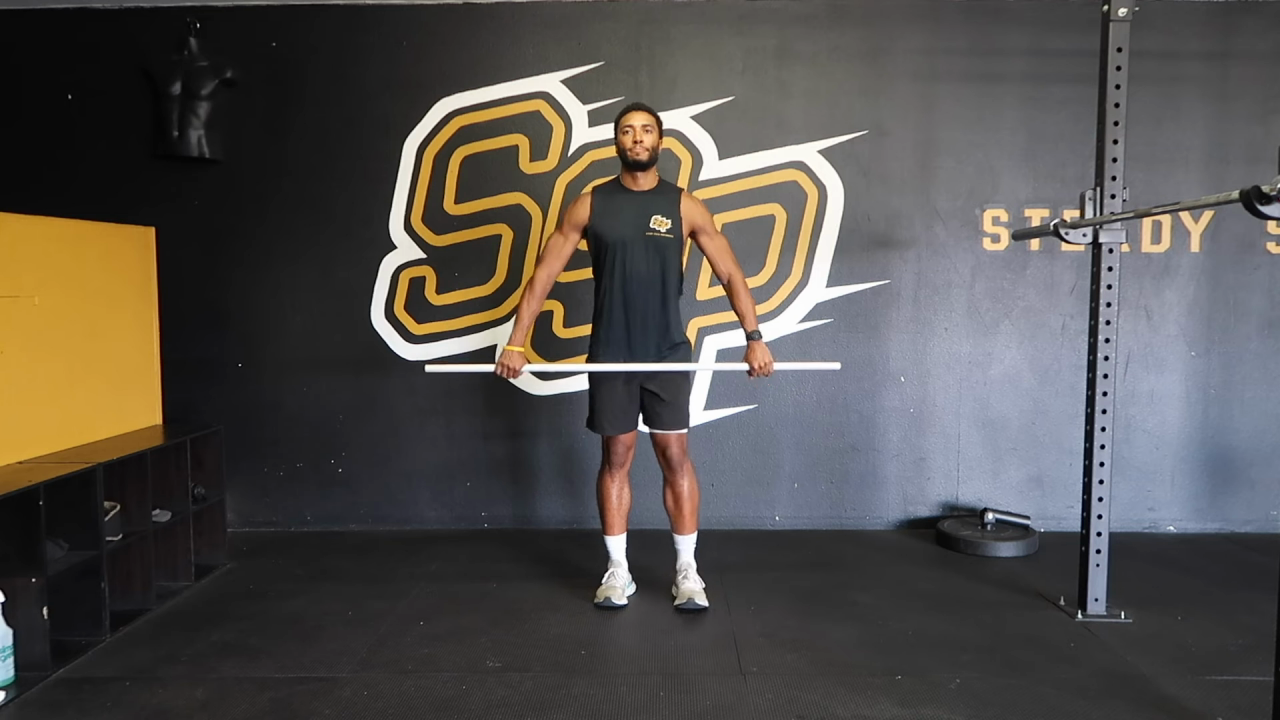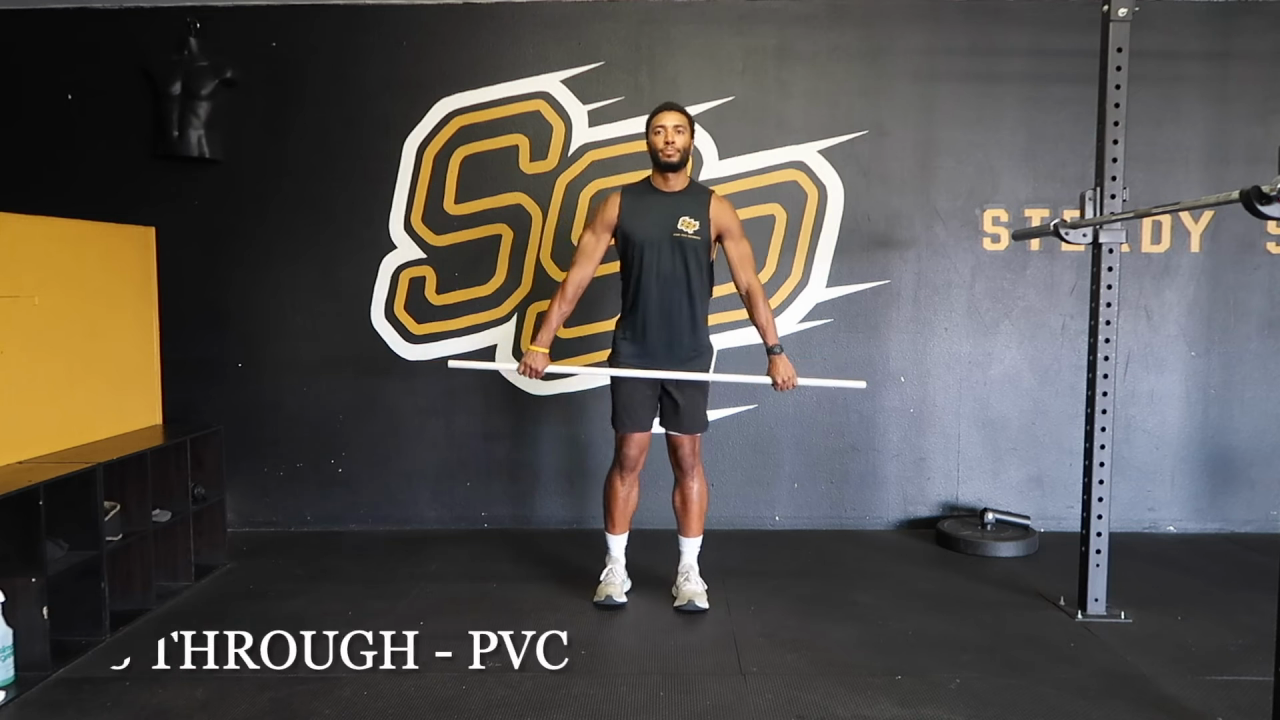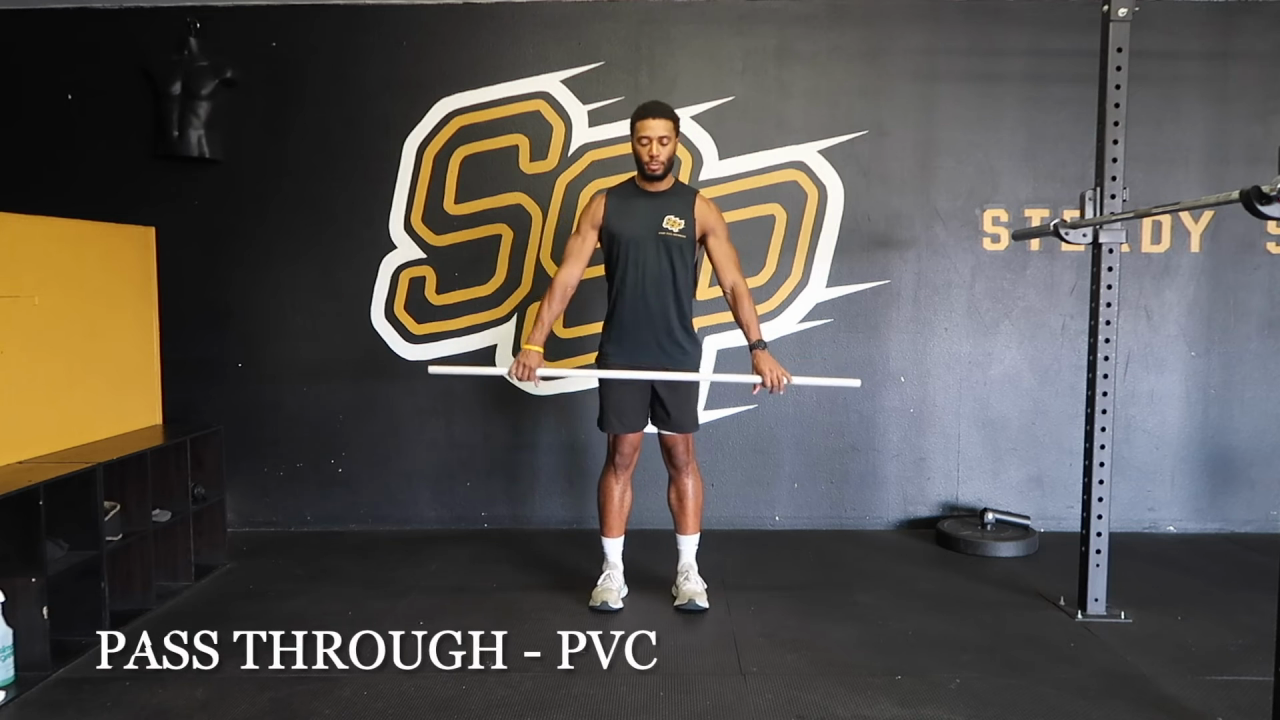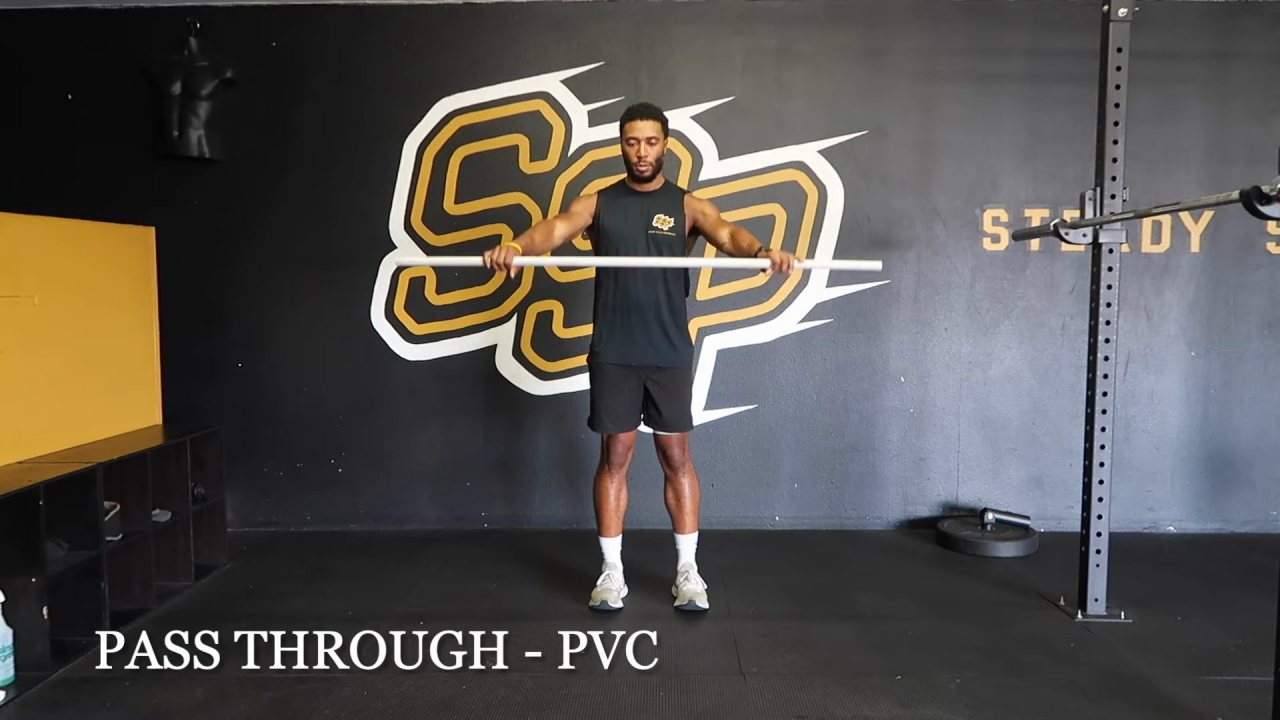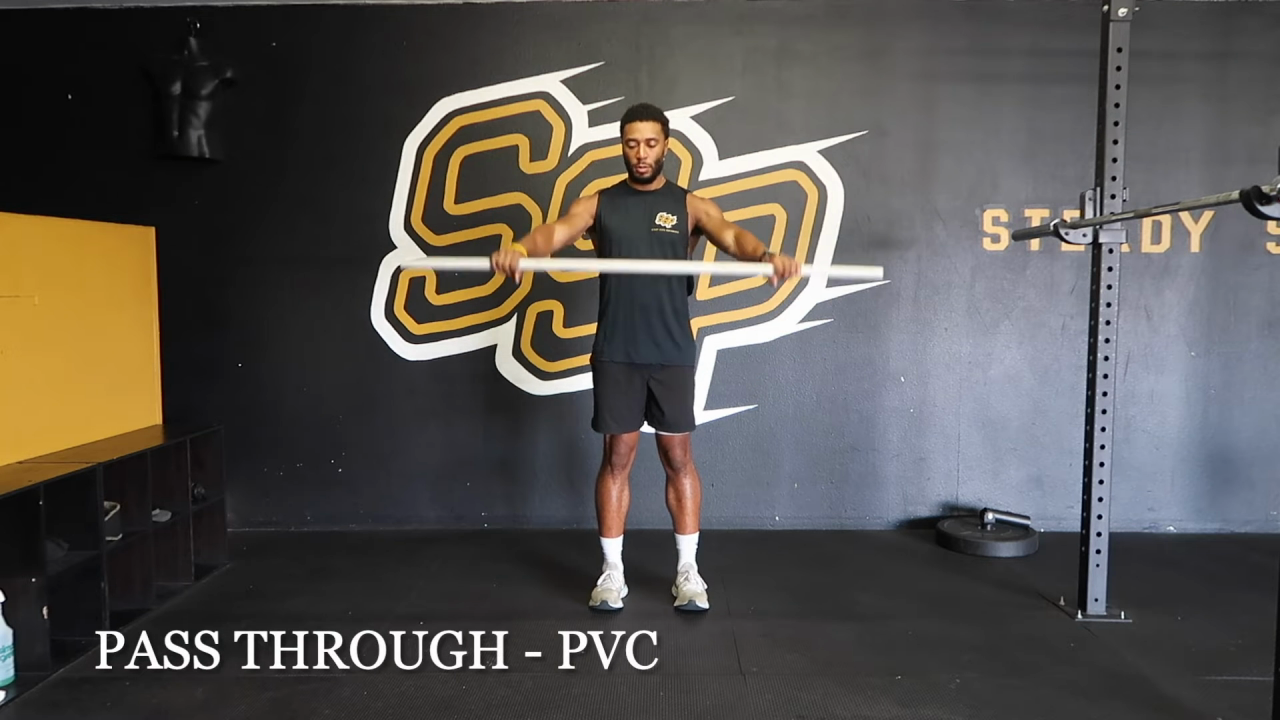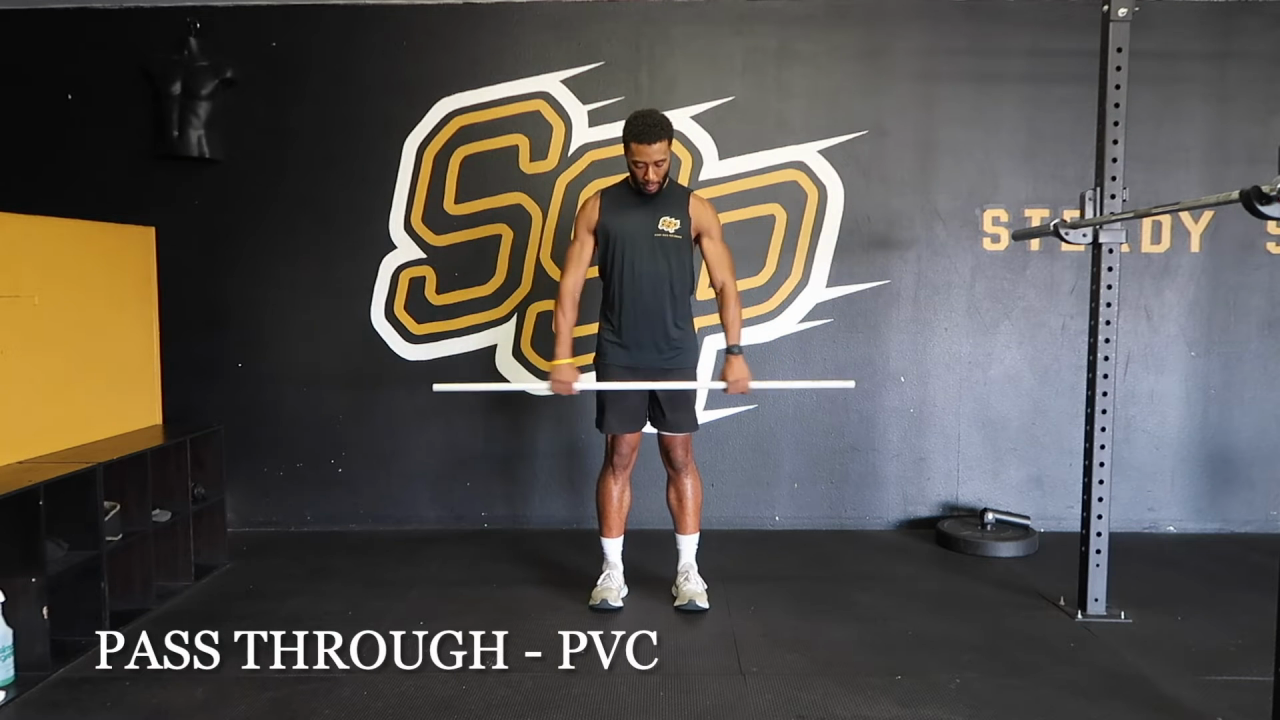
dt=0.5s
person 1, frame 1
left shoulder: (685, 206)
right shoulder: (589, 205)
left elbow: (729, 272)
right elbow: (544, 274)
left wrist: (754, 338)
right wrist: (516, 341)
left hip: (668, 353)
right hip: (610, 354)
left knee: (676, 457)
right knee: (615, 458)
left ankle: (687, 570)
right ankle: (617, 570)
person 1, frame 2
left shoulder: (715, 208)
right shoulder: (619, 203)
left elbow: (749, 284)
right elbow: (576, 277)
left wrist: (775, 351)
right wrist: (541, 343)
left hip: (689, 355)
right hip: (633, 353)
left knee: (687, 459)
right knee: (628, 458)
left ankle: (688, 571)
right ankle: (615, 568)
person 1, frame 3
left shoulder: (699, 208)
right shoulder: (604, 204)
left elbow: (732, 281)
right elbow: (567, 276)
left wrist: (759, 348)
right wrist: (534, 342)
left hip: (678, 355)
right hip: (620, 354)
left knee: (681, 458)
right knee: (620, 458)
left ankle: (688, 570)
right ankle: (612, 572)
person 1, frame 4
left shoulder: (689, 205)
right shoulder: (596, 203)
left elbow: (728, 235)
right elbow: (554, 229)
left wrist: (764, 252)
right wrist: (515, 247)
left hip: (670, 353)
right hip: (613, 353)
left knee: (677, 458)
right knee: (614, 458)
left ankle: (687, 570)
right ankle: (612, 571)
person 1, frame 5
left shoulder: (690, 204)
right shoulder: (598, 203)
left elbow: (732, 236)
right elbow: (556, 231)
left wrist: (769, 256)
right wrist: (518, 252)
left hip: (672, 353)
right hip: (615, 354)
left knee: (678, 459)
right knee: (616, 458)
left ankle: (687, 571)
right ankle: (612, 572)
person 1, frame 6
left shoulder: (695, 208)
right shoulder: (598, 206)
left elbow: (725, 283)
right elbow: (570, 284)
left wrist: (735, 352)
right wrist: (562, 355)
left hip: (675, 356)
right hip: (618, 357)
left knee: (679, 458)
right knee: (618, 458)
left ankle: (687, 570)
right ankle: (612, 571)
